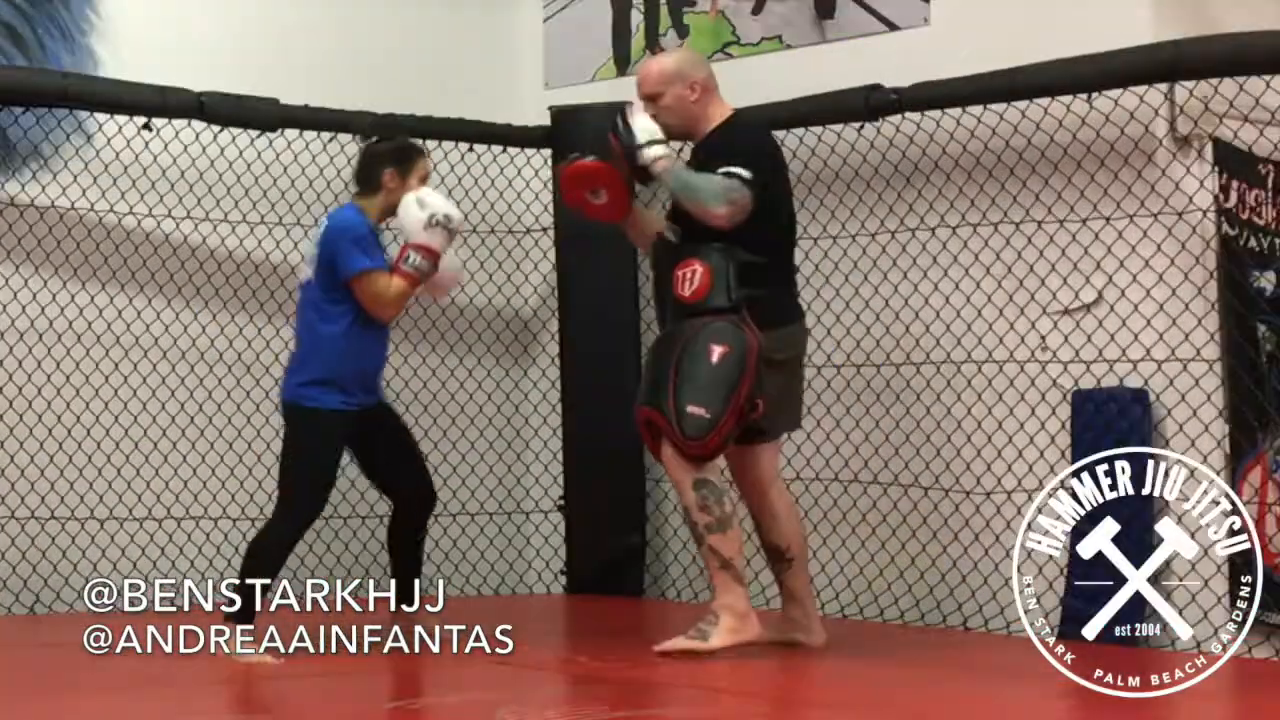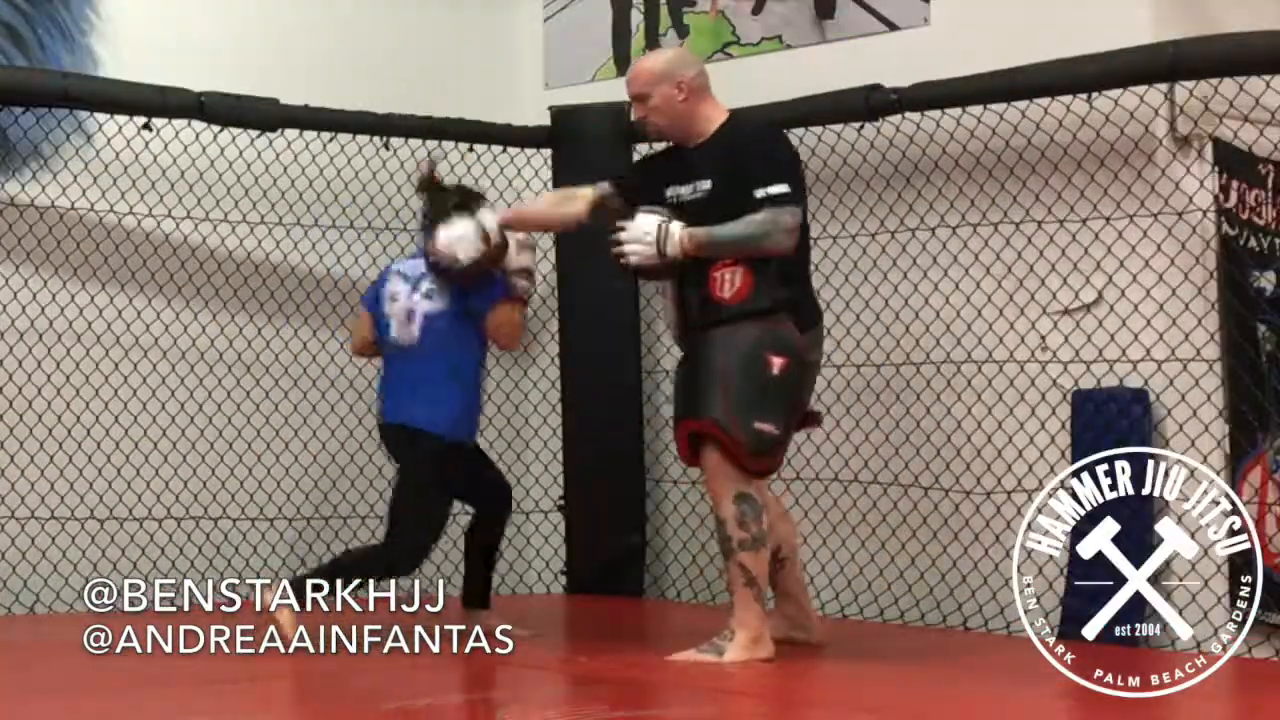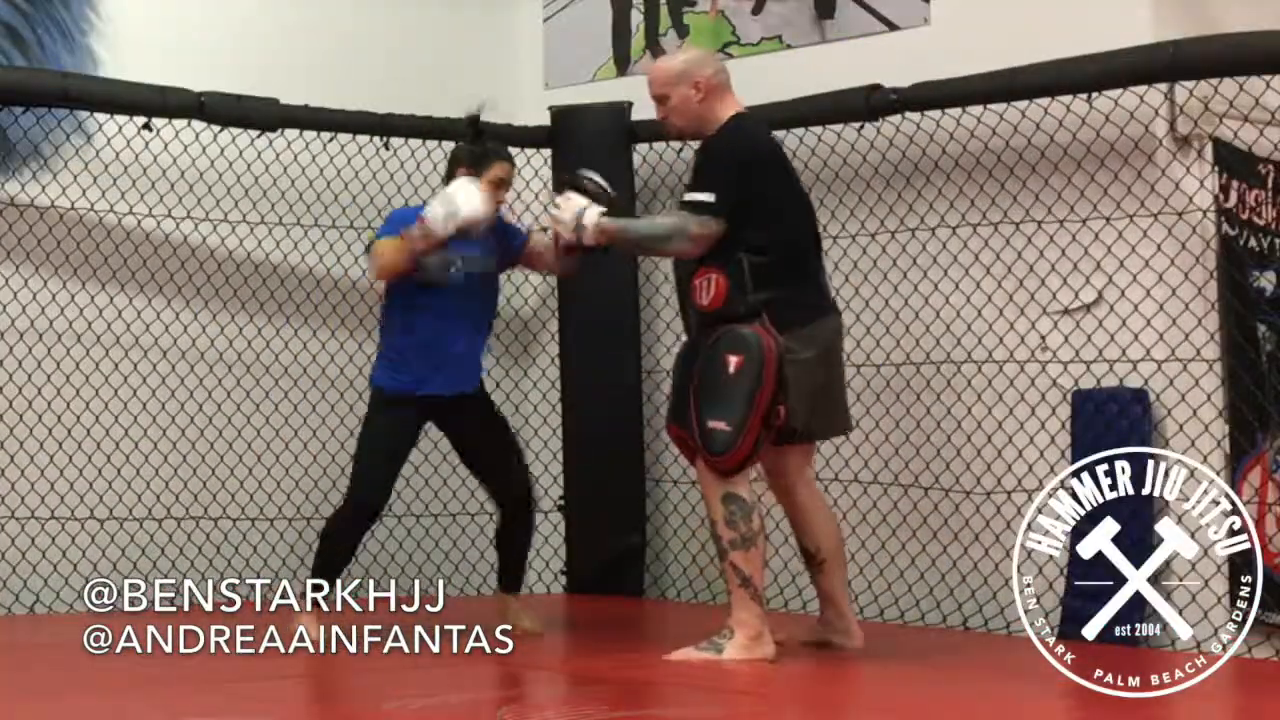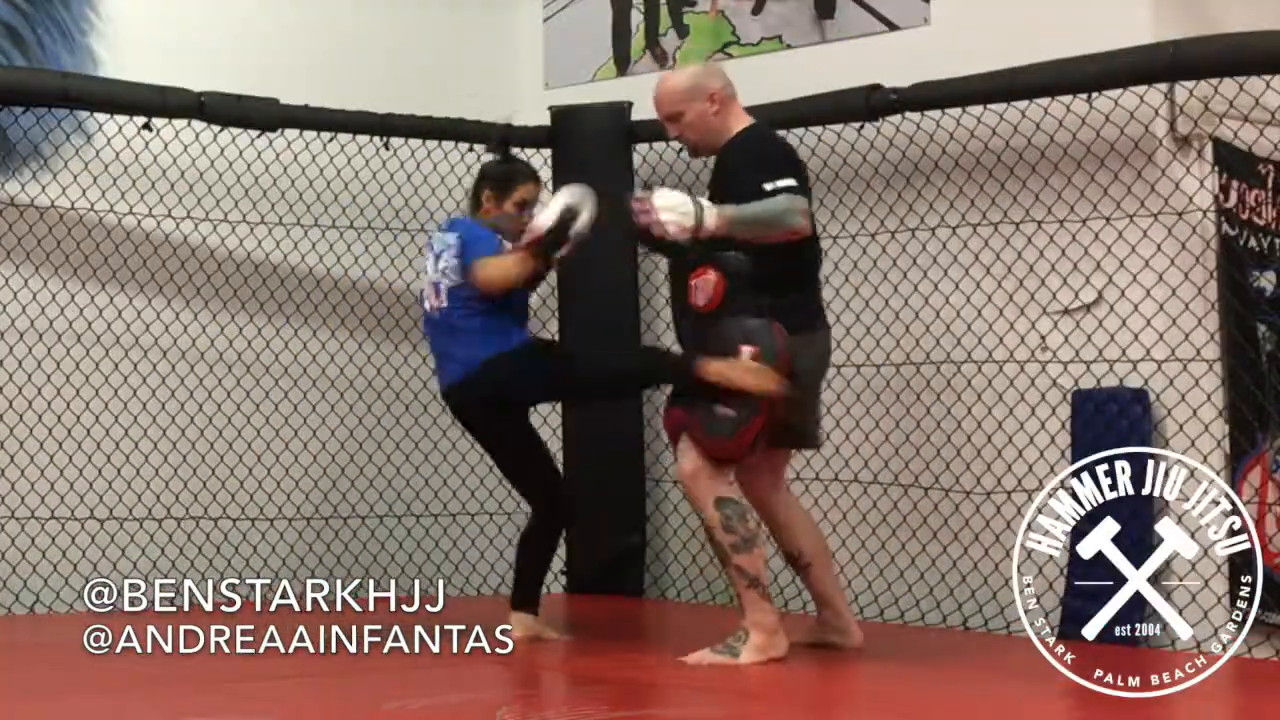
dt=0.4s
person 1, frame 1
left shoulder: (741, 140)
right shoulder: (709, 150)
left elbow: (721, 211)
right elbow: (666, 247)
left wrist: (655, 156)
right wrist: (624, 204)
left hip: (744, 328)
left knee: (682, 455)
right knee: (753, 467)
left ankle: (733, 612)
right ankle: (802, 617)
person 1, frame 2
left shoulder: (759, 145)
right shoulder: (664, 168)
left elbow: (781, 233)
right elbow: (584, 205)
left wrist: (676, 240)
right wrist: (493, 220)
left hip: (767, 331)
right hip: (716, 337)
left knee: (725, 467)
right knee: (737, 472)
left ankle: (748, 631)
right ankle: (796, 612)
person 1, frame 3
left shoulder: (731, 143)
right shoulder: (747, 144)
left elbow: (690, 234)
left wrist: (595, 223)
left hip: (765, 332)
right hip: (793, 330)
left knee: (718, 467)
right knee: (789, 476)
left ankle: (748, 630)
right ankle: (837, 618)
person 1, frame 4
left shoulder: (759, 149)
right shoulder: (734, 160)
left elbow: (795, 220)
left wrist: (700, 217)
right wrist: (672, 228)
left knee: (700, 469)
right knee: (760, 483)
left ankle: (761, 630)
right ankle: (836, 619)
person 2, frame 1
left shoulder: (369, 227)
right shoulder: (349, 228)
right elbow: (383, 306)
left wrist: (425, 277)
right wrist: (423, 246)
left hip: (361, 400)
right hip: (319, 397)
left knee: (417, 496)
right knee: (293, 517)
right ankle: (232, 625)
person 2, frame 2
left shoulder: (396, 272)
left elbow: (362, 343)
right elbow: (509, 337)
right wrist: (517, 274)
left hip: (408, 420)
right hip: (431, 429)
left knee: (494, 500)
right knee: (406, 551)
left ankle: (476, 610)
right ankle: (290, 600)
person 2, frame 3
left shoulder: (498, 233)
right shoulder: (406, 219)
left elbow: (550, 258)
right elbow: (383, 267)
right wrist: (435, 228)
left hip: (464, 392)
right hip: (399, 390)
left knee: (517, 496)
right knee: (365, 500)
left ankle: (510, 601)
right ankle: (311, 607)
person 2, frame 4
left shoulder: (449, 235)
right shoulder: (475, 234)
right elbow: (495, 279)
left wrist: (536, 254)
right wrist: (535, 245)
left hip: (466, 390)
right hip: (499, 367)
left knee: (551, 505)
right knee: (631, 363)
left ankle: (524, 616)
right ankle: (713, 370)
